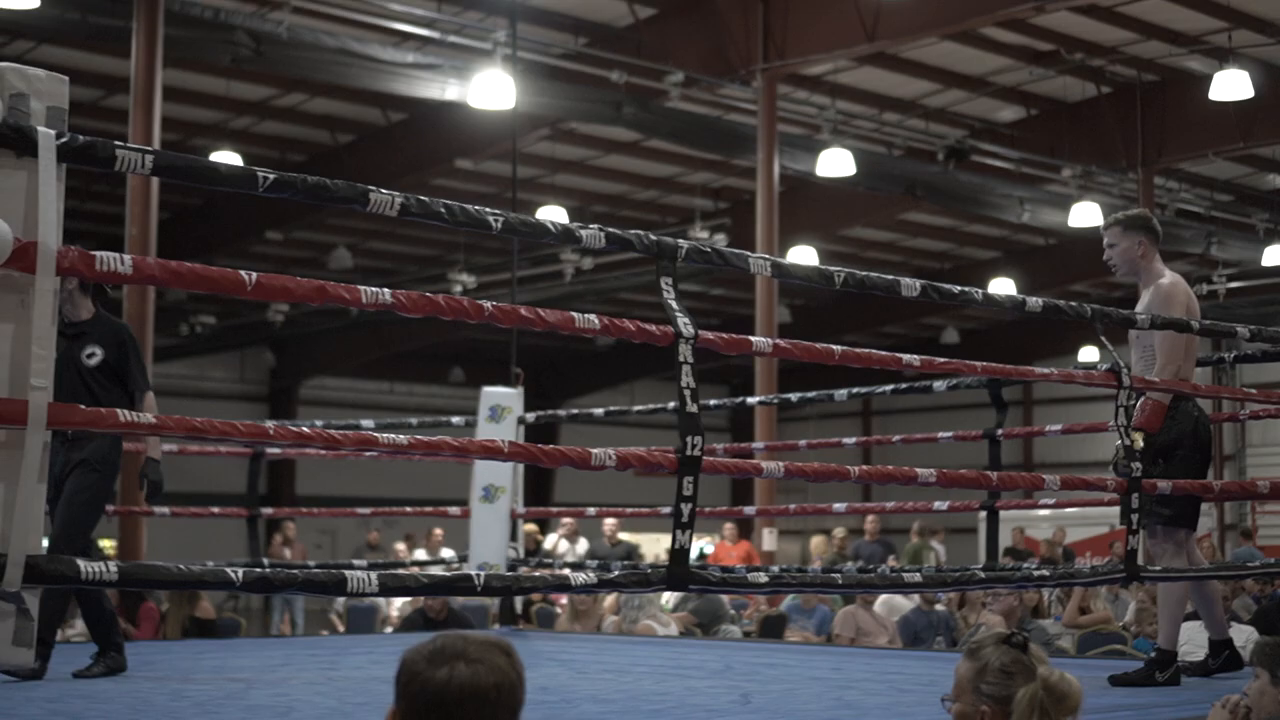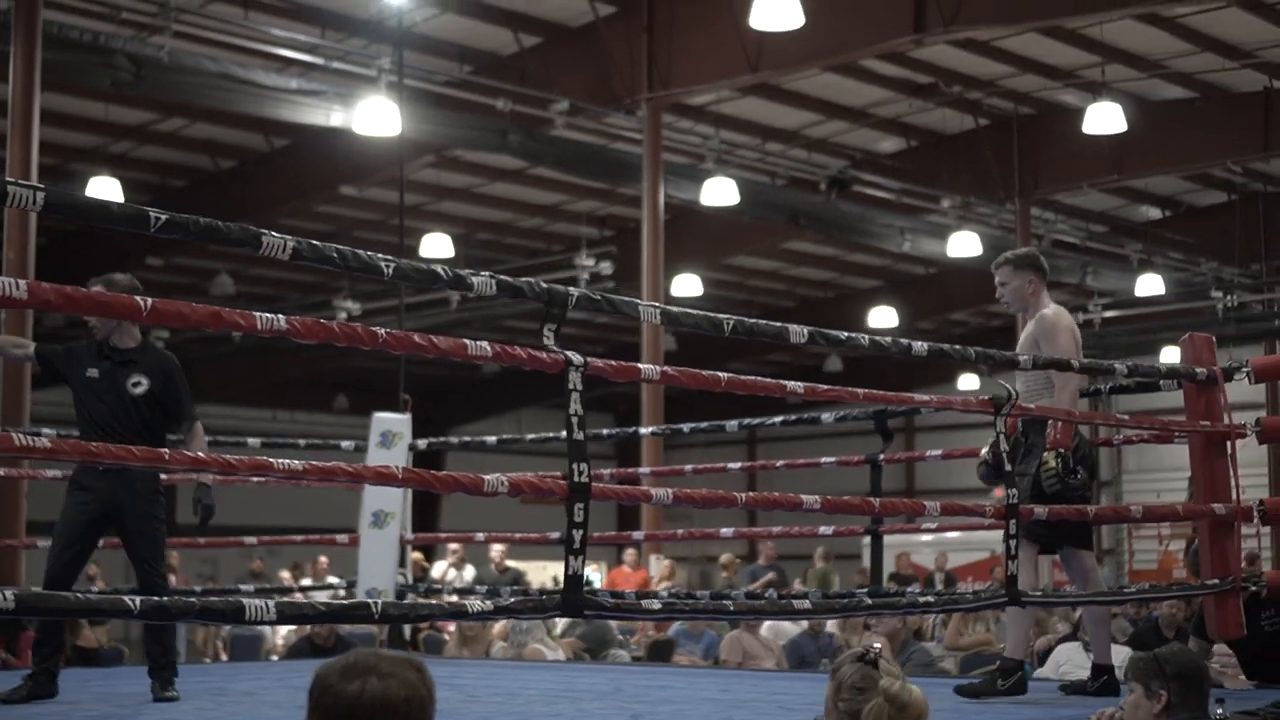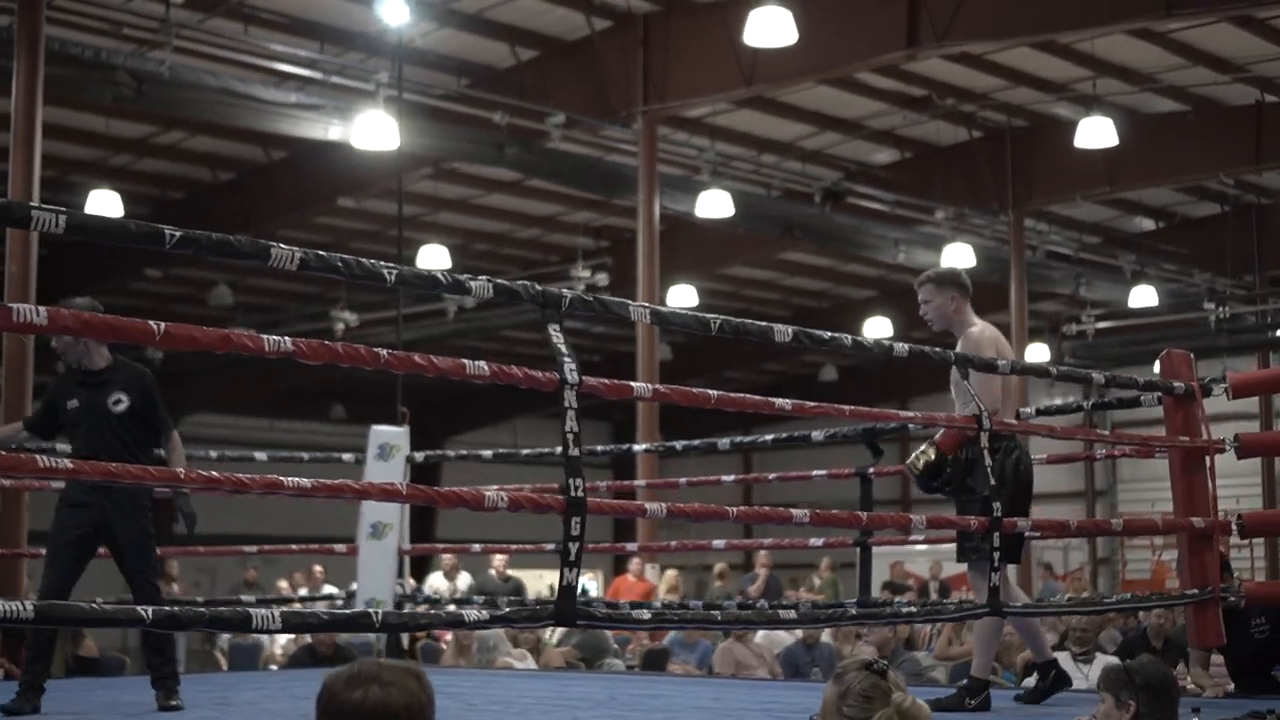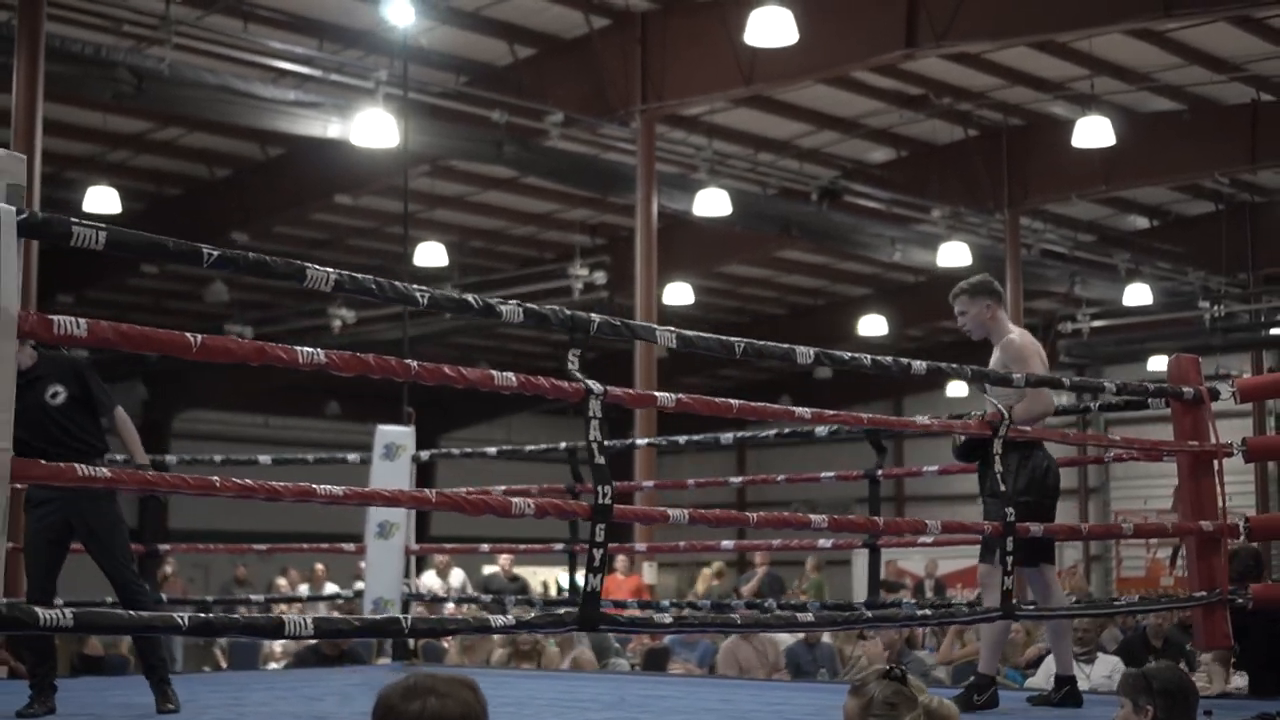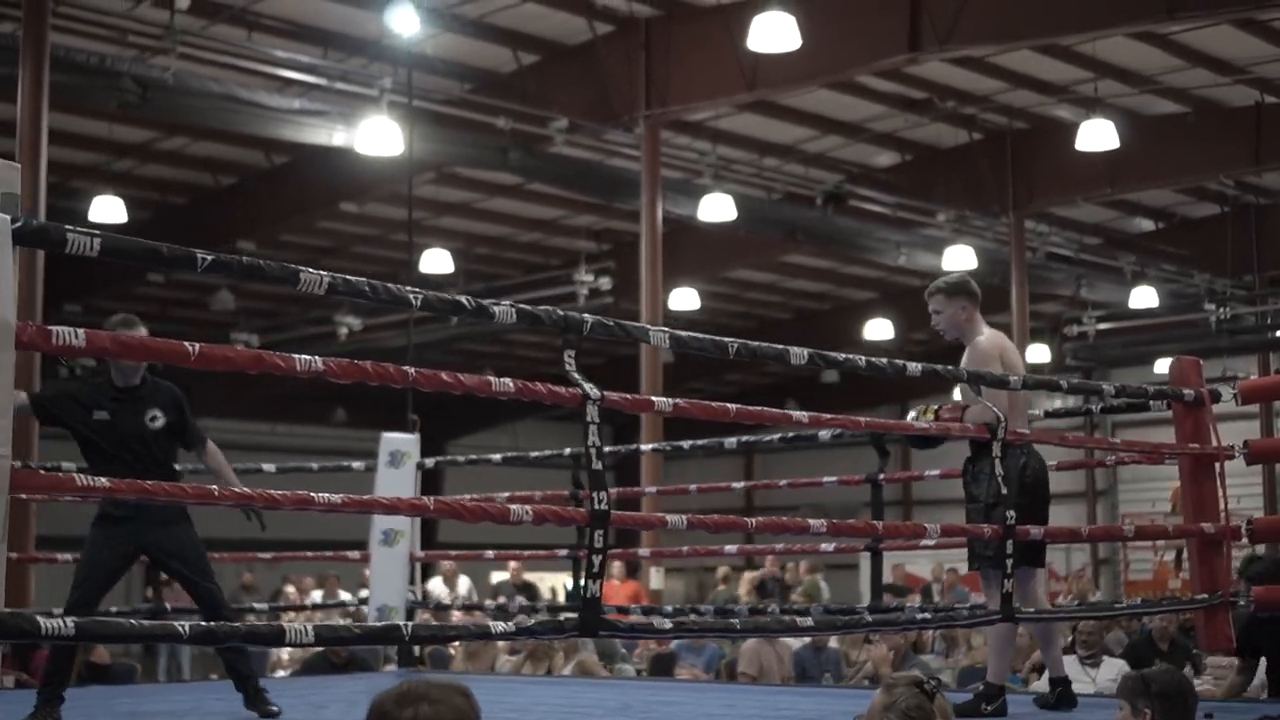
dt=0.7s
person 1, frame 1
left shoulder: (1167, 290)
right shoulder: (1153, 293)
left elbow: (1167, 371)
left wrist: (1139, 431)
right wrist: (1140, 429)
left hip: (1169, 425)
right hip: (1167, 427)
left knee: (1165, 541)
right knee: (1178, 543)
left ankle: (1164, 661)
right ankle: (1222, 646)
person 1, frame 2
left shoulder: (1051, 319)
right shoulder: (1036, 327)
left elbow: (1067, 392)
left wrist: (1055, 449)
right wrist: (1002, 443)
left hip: (1053, 448)
right hip: (1042, 448)
left knee: (1023, 552)
right knee: (1080, 563)
left ankle: (1011, 668)
right ankle: (1103, 673)
person 1, frame 3
left shoulder: (977, 337)
right shoulder: (975, 340)
left elbow: (985, 406)
left wrist: (939, 449)
right wrist: (952, 455)
left hip: (994, 462)
right hip: (993, 463)
left knee: (985, 576)
right knee: (993, 577)
left ankle: (977, 688)
right ankle: (1049, 668)
person 1, frame 4
left shoulder: (1015, 344)
right shoulder: (1008, 348)
left elbow: (1042, 404)
left wrist: (988, 424)
right wrist: (983, 429)
left hip: (1020, 467)
right hip: (1016, 467)
left knee: (994, 574)
right knee: (1041, 577)
left ankle: (984, 684)
right ankle: (1066, 683)
person 1, frame 5
left shoulder: (983, 347)
right shoulder: (996, 344)
left elbow: (992, 412)
left wrist: (941, 417)
right wrist: (949, 414)
left hip: (1002, 467)
right hip: (1019, 465)
left knee: (997, 581)
right knee: (1024, 581)
right ankle: (1059, 681)
person 2, frame 1
left shoulder: (115, 333)
right shoulder: (50, 338)
left elbow: (144, 398)
left wrist: (152, 457)
left hip: (97, 453)
right hip: (61, 452)
left knee: (63, 550)
right knee: (71, 554)
left ankle: (41, 654)
right ankle: (110, 650)
person 2, frame 2
left shoulder: (160, 364)
right shoulder: (81, 357)
left elbow: (191, 427)
left wrist: (203, 482)
left hip: (138, 482)
right hip: (89, 479)
left knee: (152, 582)
right knee: (57, 575)
left ankle: (163, 677)
right ankle: (43, 676)
person 2, frame 3
left shoulder: (136, 378)
right shoulder: (63, 389)
left elbow: (169, 437)
left wrist: (182, 492)
left hip: (128, 499)
right hip: (79, 499)
left knee: (148, 595)
right knee: (50, 596)
left ankle: (167, 686)
person 2, frame 4
left shoulder: (67, 368)
left elbow: (115, 414)
left wrist: (143, 466)
left hip: (91, 488)
right hip: (43, 496)
left knee: (128, 583)
right knee: (37, 595)
left ankle: (161, 683)
person 2, frame 5
left shoulder: (167, 395)
right shoulder: (81, 397)
left elbow: (202, 446)
right elbow: (19, 401)
left wrist: (238, 492)
left hip: (167, 515)
right hip: (118, 519)
left knee: (212, 601)
right knee: (79, 608)
